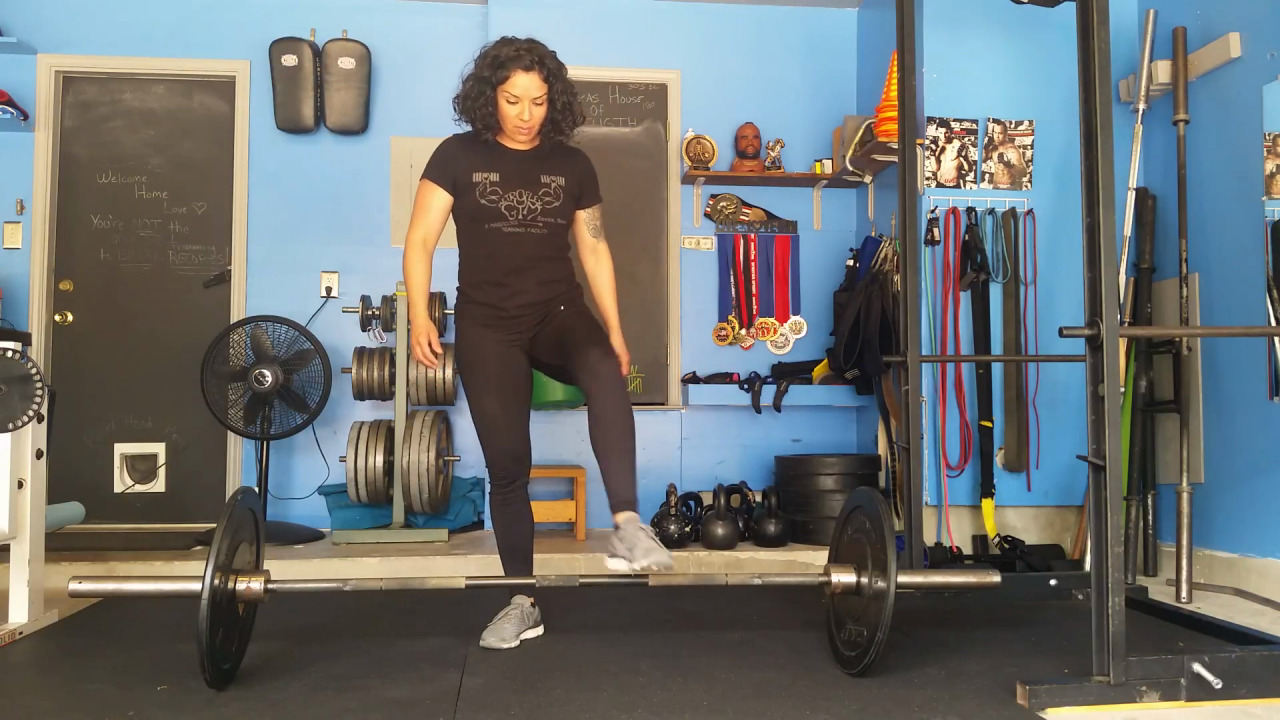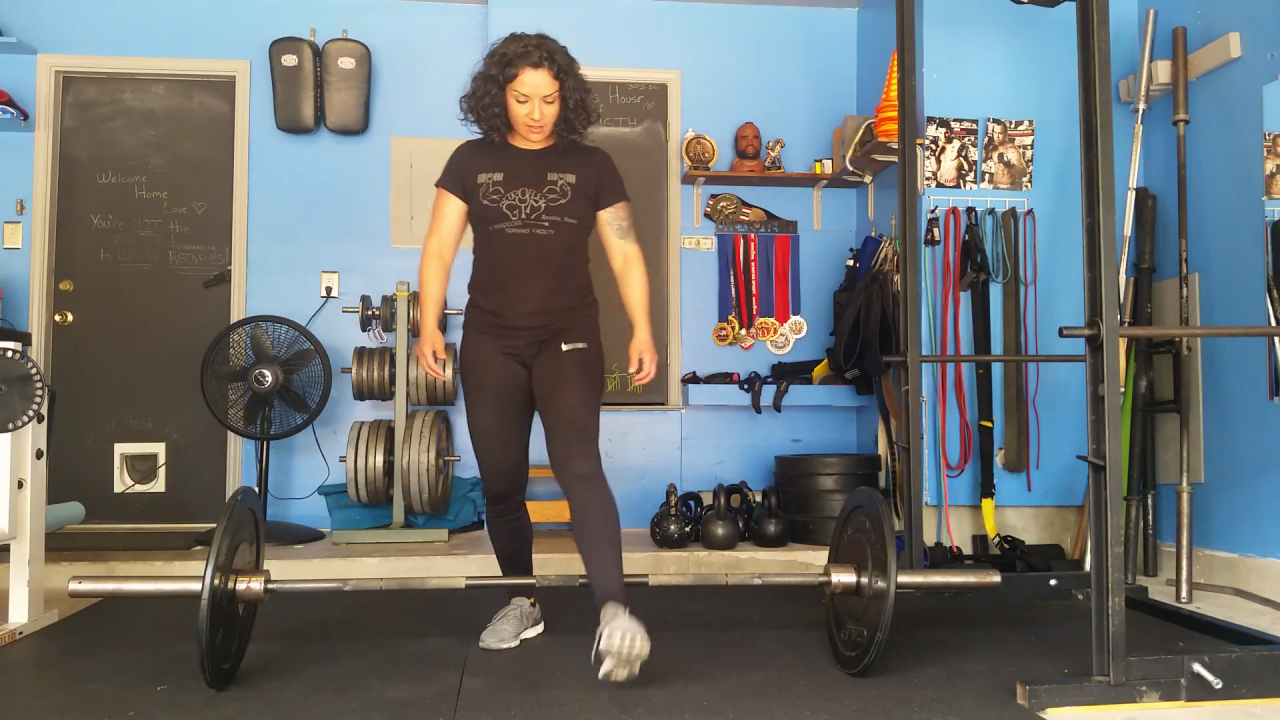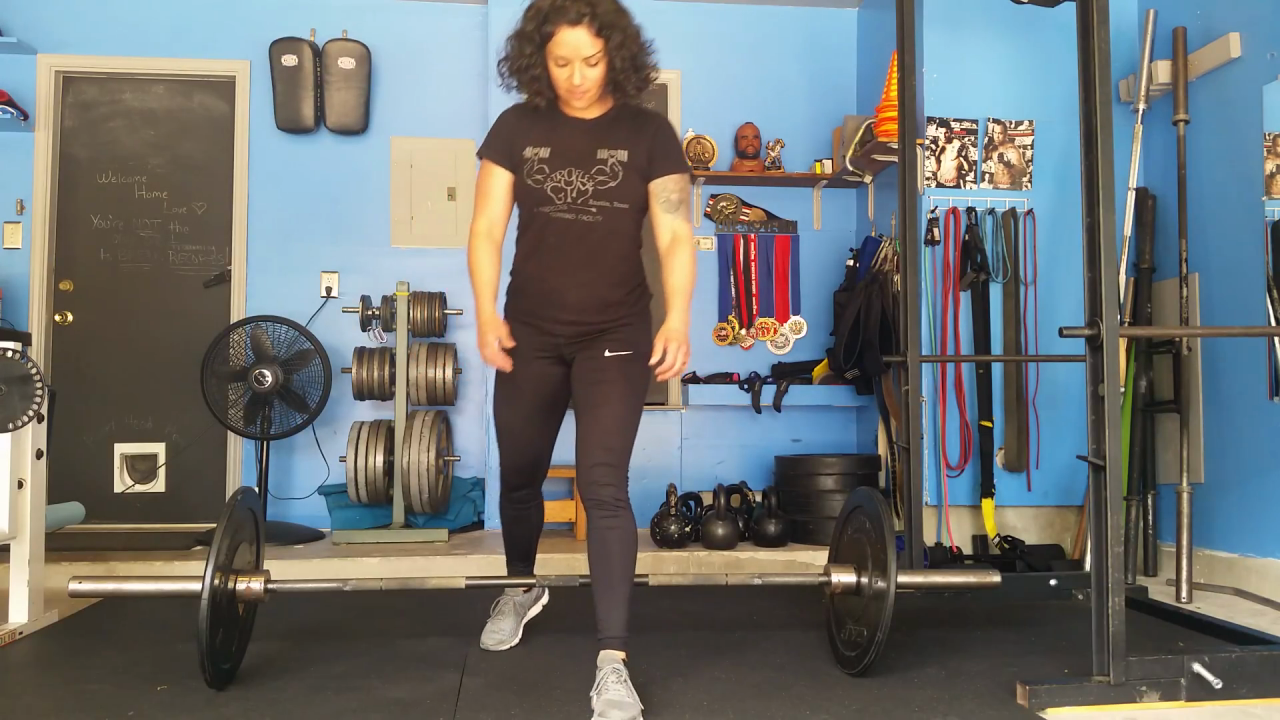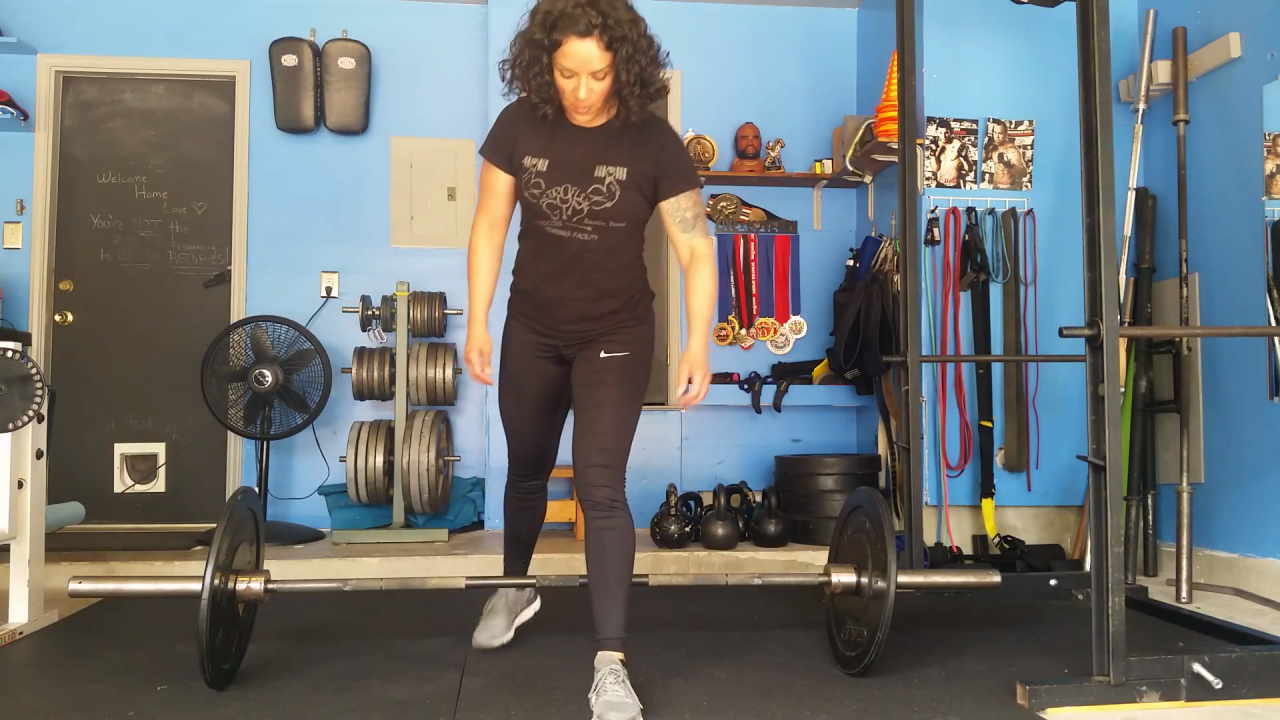
dt=0.4s
person 1, frame 1
left shoulder: (572, 164)
right shoulder: (458, 156)
left elbow: (593, 251)
right elbow: (420, 239)
left wrist: (615, 329)
right wrist: (419, 316)
left hip: (558, 313)
right hip: (486, 327)
left knee: (604, 382)
right knee: (507, 466)
left ankle: (628, 529)
right ankle: (523, 602)
person 1, frame 2
left shoulder: (591, 164)
right shoulder: (471, 161)
left elbow: (625, 253)
right elbow: (439, 248)
left wrist: (643, 330)
right wrist: (429, 326)
left hip: (568, 336)
right hip: (491, 342)
left knee: (577, 464)
right knee: (501, 484)
left ankle: (613, 613)
right ankle: (524, 605)
person 1, frame 3
left shoulder: (648, 134)
right shoulder: (516, 129)
left elbow: (675, 234)
right elbow: (487, 229)
left wrist: (676, 318)
right wrist: (487, 312)
left hip: (616, 335)
right hip: (531, 333)
left knee: (602, 486)
right knee: (519, 476)
left ankle: (612, 661)
right ankle: (521, 588)
person 1, frame 4
left shoulder: (653, 143)
right shoulder: (519, 126)
left elbow: (697, 250)
right elbow: (490, 227)
left wrist: (698, 341)
right wrist: (477, 323)
left hip: (615, 336)
right hip: (531, 329)
left knee: (599, 486)
right knee: (526, 469)
right ankle: (515, 587)
